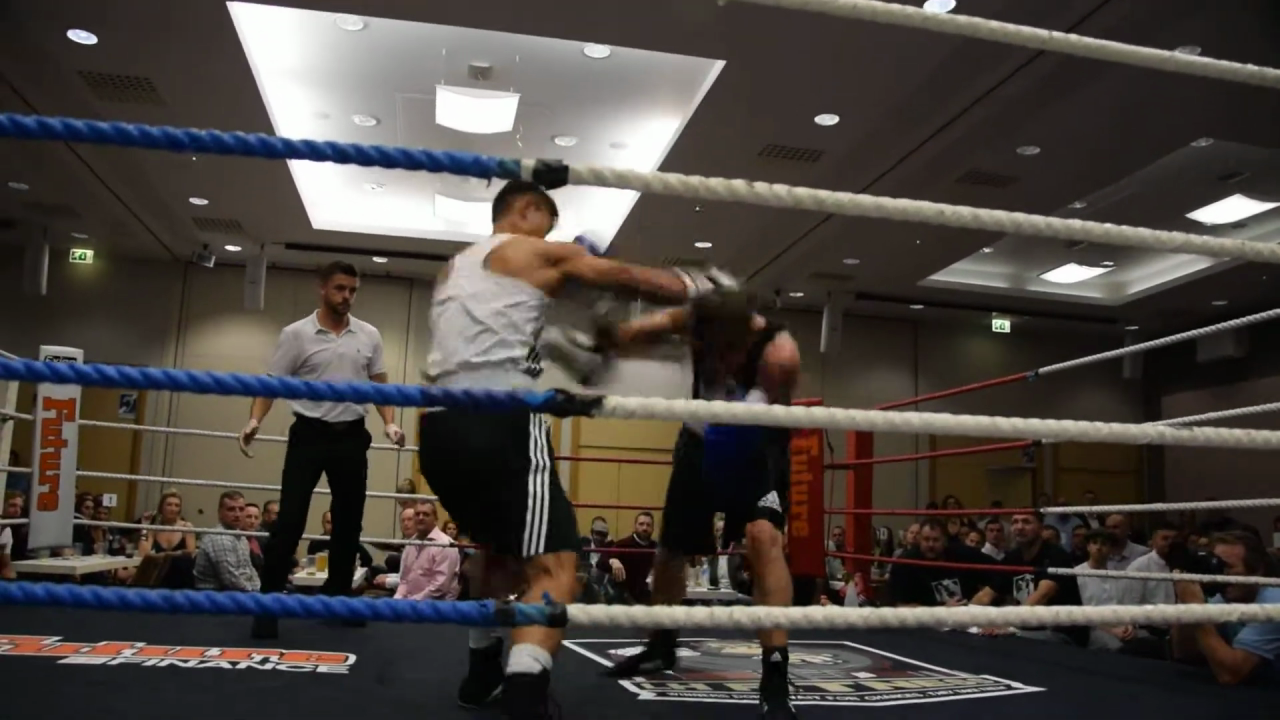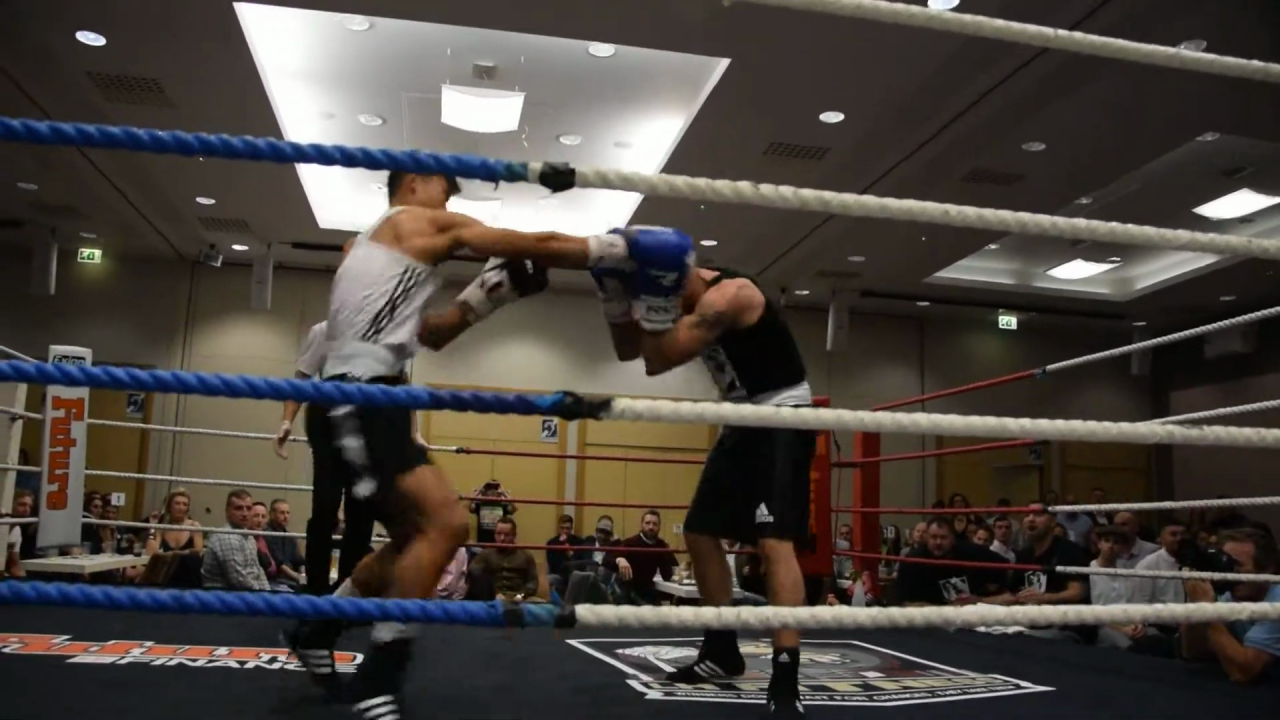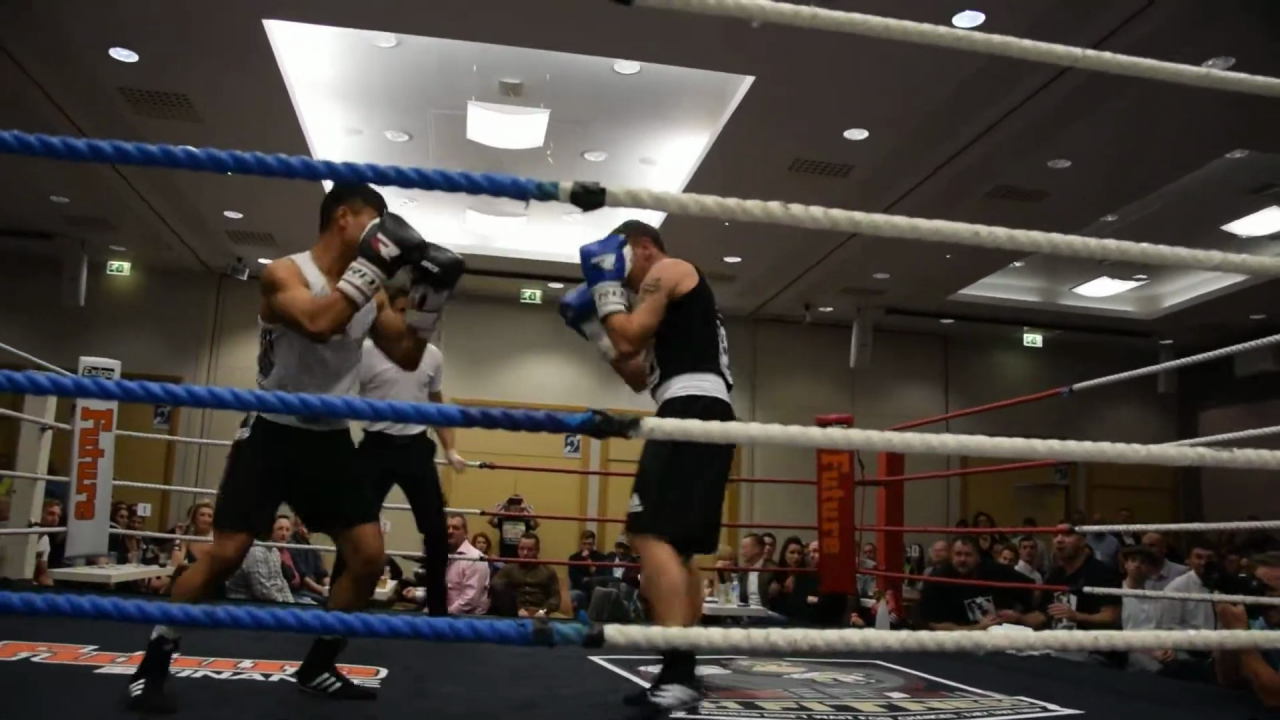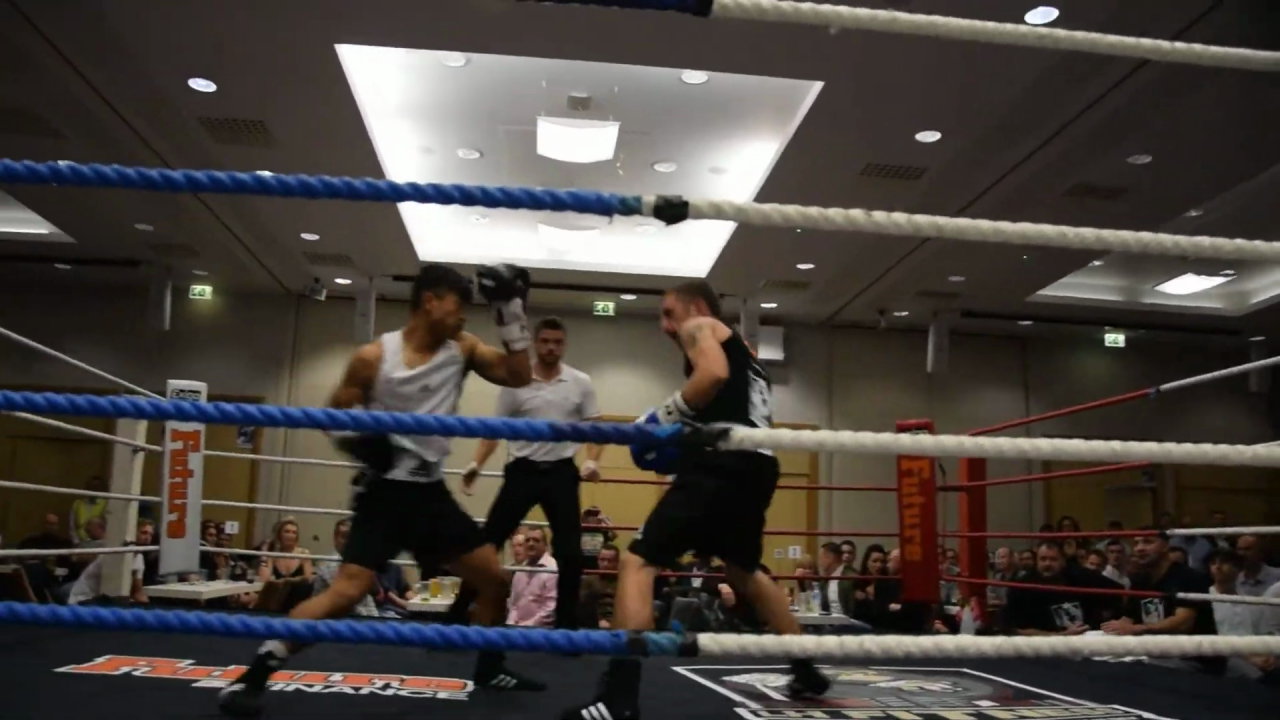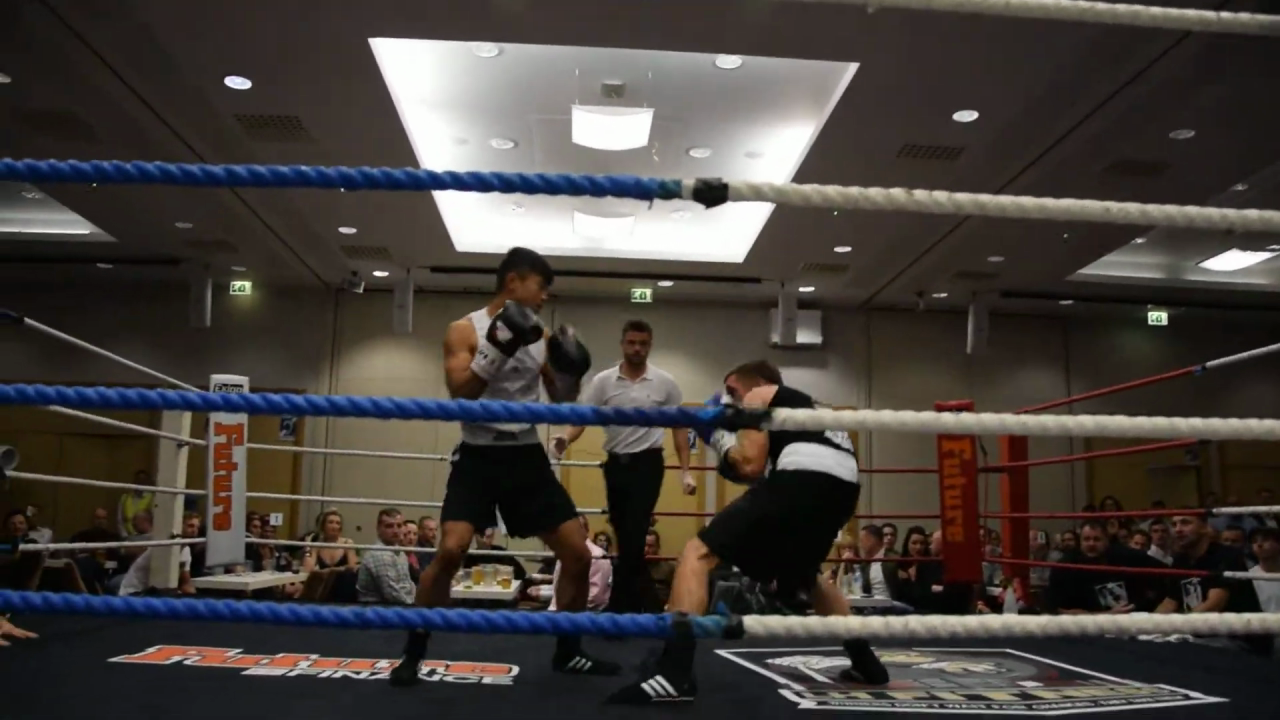
dt=0.4s
person 1, frame 1
left shoulder: (460, 263)
right shoulder: (537, 253)
right elbow: (628, 276)
right wrist: (699, 285)
left hip: (441, 428)
right hip: (500, 425)
left knee: (496, 549)
right knee: (553, 573)
left ankle: (483, 674)
person 1, frame 2
left shoulder: (375, 243)
right shoulder: (418, 223)
left elbow: (434, 334)
right elbow: (532, 244)
left wrist: (494, 287)
right wrist: (615, 247)
left hip: (358, 399)
right hip: (357, 397)
left knee: (418, 537)
right knee: (446, 523)
left ankle: (320, 630)
person 1, frame 3
left shoulder: (368, 288)
right shoulder: (285, 273)
left elbow: (408, 359)
right elbow: (321, 323)
left wrist: (428, 295)
right wrist: (371, 265)
left hip: (329, 439)
right hip: (272, 434)
left knee: (369, 556)
right knee: (223, 559)
left ankle: (317, 667)
right ankle: (153, 665)
person 1, frame 4
left shoulder: (459, 347)
right shoulder: (372, 356)
left elbow: (517, 376)
right elbow: (334, 414)
left wrist: (512, 307)
right wrist: (353, 437)
left hip: (430, 492)
right hip: (383, 492)
left knee: (495, 577)
right knee: (347, 593)
left ankle: (489, 668)
right ankle: (253, 677)
person 1, frame 5
left shoulder: (542, 337)
right shoulder: (465, 330)
left elbow: (564, 403)
right elbow: (460, 394)
left wrist: (569, 372)
right wrist: (496, 346)
left hip: (528, 457)
right hip: (478, 457)
left knee: (578, 554)
right knee: (451, 550)
left ankle: (568, 651)
right ankle: (414, 652)
person 2, frame 1
left shoulder: (779, 354)
right shoulder: (693, 321)
right elbow: (629, 337)
left hip: (751, 448)
right hip: (701, 441)
left knee: (764, 536)
right knee: (672, 552)
left ankle: (775, 679)
right ankle: (661, 647)
person 2, frame 2
left shoulder: (730, 295)
right shoulder: (685, 302)
left elbow: (659, 361)
right elbow: (628, 350)
left wrist: (656, 293)
right wrist: (614, 289)
right hip: (745, 421)
left knee: (773, 542)
right knee: (700, 534)
right ankle: (721, 651)
person 2, frame 3
left shoulder: (667, 272)
right shoulder: (680, 298)
left elbow: (631, 340)
right elbow: (636, 374)
left wrist: (605, 285)
right wrist: (592, 323)
left hip: (691, 410)
right hip: (705, 417)
left knee: (650, 535)
right knee: (673, 546)
left ankle: (679, 674)
right ankle: (678, 675)
person 2, frame 4
left shoulder: (699, 328)
right shoulder: (742, 353)
left elbow: (714, 374)
left wrist: (668, 413)
right wrist: (685, 429)
left hip: (721, 462)
right hip: (760, 465)
left knee: (638, 563)
right knee: (744, 571)
right ankle: (807, 672)
person 2, frame 5
left shoulder: (758, 396)
right shoulder: (802, 404)
left elbow: (751, 466)
left wrist: (722, 440)
left hip: (804, 478)
right hip: (841, 484)
left knee: (697, 553)
right knee: (803, 574)
left ankle: (675, 672)
right ankle: (865, 661)
person 3, frame 1
left shoulder: (369, 335)
right shoulder: (296, 334)
left elbow: (380, 385)
right elbow: (271, 382)
left wrist: (390, 424)
right wrist: (254, 420)
left hip: (351, 437)
right hip: (309, 435)
left knee: (348, 526)
right knee: (289, 521)
left ankle: (337, 599)
person 3, frame 2
right shoulder: (323, 332)
right elbow: (301, 381)
left wrist: (413, 432)
right wrist: (287, 422)
right hip: (333, 428)
left knee: (360, 515)
right knee: (325, 511)
right ankle: (316, 589)
person 3, frame 3
left shoulder: (432, 356)
right shoulder: (366, 351)
left wrist: (450, 449)
left hip: (417, 447)
right hip: (378, 447)
left knee: (436, 528)
left ankle: (438, 608)
person 3, frame 4
left shoulder: (581, 383)
right shoulder: (514, 382)
left wrist: (591, 461)
right wrist: (476, 464)
left hip: (561, 473)
right hip: (523, 471)
left knee: (569, 553)
right knee: (489, 541)
left ankle: (567, 626)
right ankle: (457, 615)
person 3, frame 5
left shoulder: (666, 383)
right shoulder: (602, 381)
left elbow: (679, 429)
left wrist: (686, 471)
right wrist: (564, 438)
left hip: (646, 465)
right hip: (616, 465)
left knee: (632, 539)
right knee: (626, 541)
left ankle: (618, 611)
right ankle: (646, 606)
